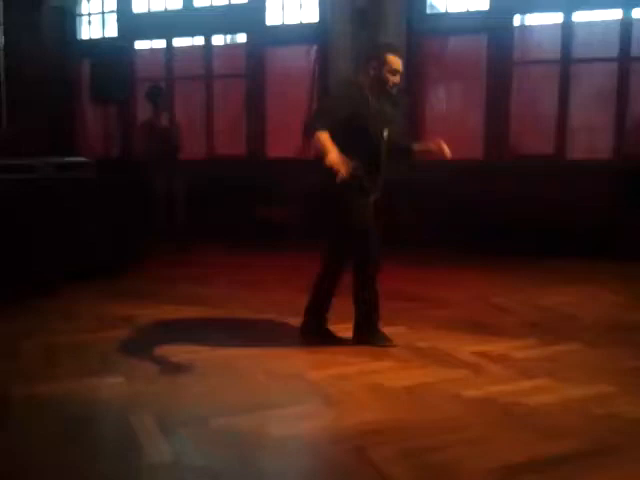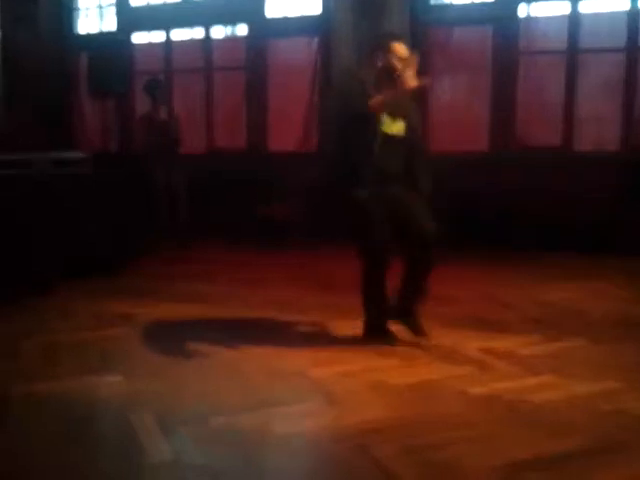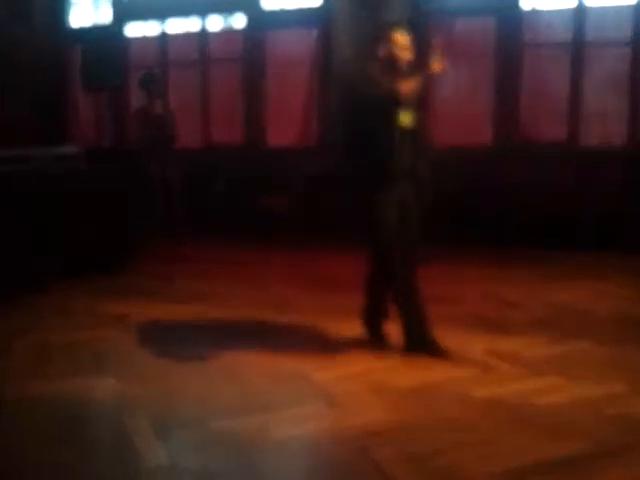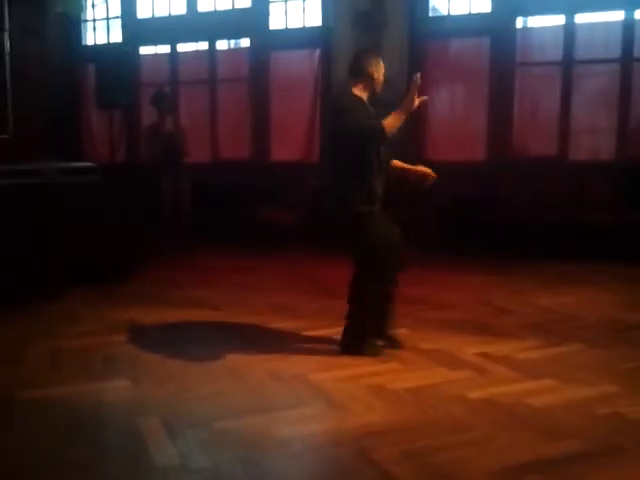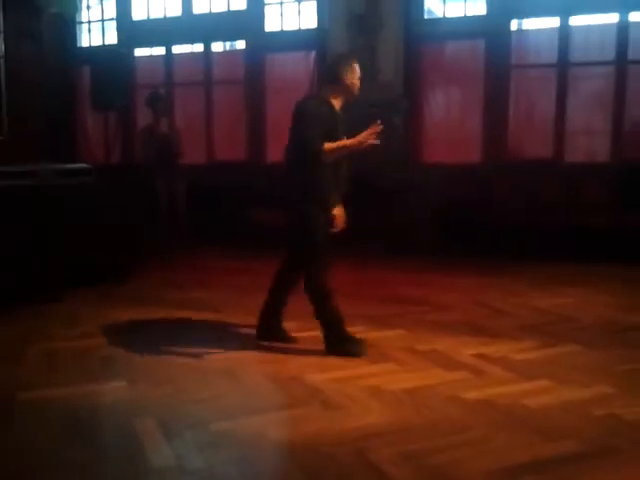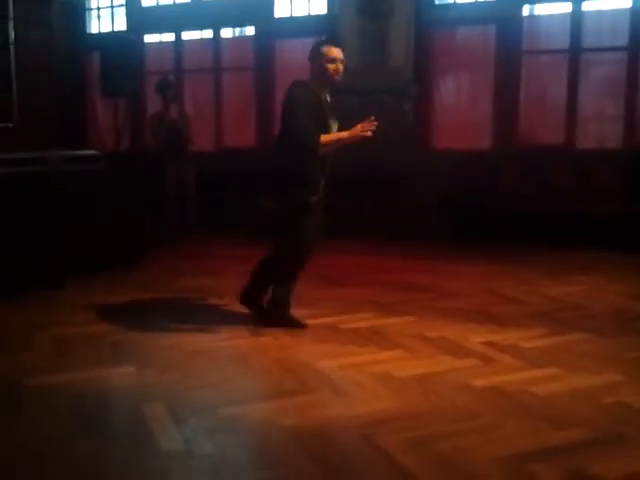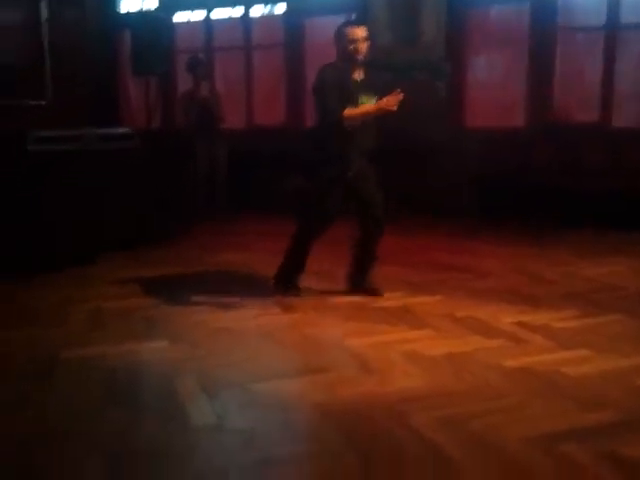
dt=0.3s
person 1, frame 1
left shoulder: (386, 106)
right shoulder: (351, 95)
left elbow: (397, 145)
right elbow: (316, 126)
left wrist: (426, 147)
right wrist: (332, 153)
left hip: (363, 192)
right hip: (351, 192)
left knee: (338, 258)
right knee: (367, 257)
left ankle: (314, 325)
right ankle: (367, 328)
person 1, frame 2
left shoulder: (406, 105)
right shoulder: (362, 94)
left elbow: (415, 155)
right elbow: (363, 112)
left wrist: (422, 194)
right wrist: (398, 93)
left hip: (399, 187)
right hip: (367, 188)
left knee: (425, 237)
right knee: (377, 255)
left ankle: (405, 307)
right ankle: (376, 324)
person 1, frame 3
left shoulder: (403, 88)
right shoulder: (370, 87)
right elbow: (393, 100)
right wrist: (423, 75)
left hip: (401, 188)
right hip: (379, 189)
left knee: (404, 259)
right knee: (390, 259)
left ankle: (416, 334)
person 1, frame 4
left shoulder: (360, 108)
right shoulder: (346, 106)
right elbow: (376, 135)
left wrist: (409, 169)
right wrist: (405, 110)
left hip: (368, 201)
right hip: (357, 202)
left knee: (391, 256)
right knee: (370, 267)
left ankle: (377, 326)
right ankle: (356, 337)
person 1, frame 5
left shoulder: (330, 112)
right shoulder: (314, 108)
right elbow: (313, 153)
left wrist: (336, 204)
right wrist: (355, 143)
left hip: (316, 201)
right hip: (306, 201)
left knee: (296, 263)
right knee: (315, 267)
left ankle: (269, 324)
right ankle: (337, 336)
person 1, frame 6
left shoulder: (324, 98)
right shoulder: (302, 95)
right elbow: (306, 143)
right wrist: (348, 135)
left hip: (311, 185)
right hip: (298, 185)
left knee: (297, 247)
right knee: (291, 247)
left ankle: (277, 308)
right ankle: (255, 295)
person 1, frame 7
left shoulder: (367, 78)
right shoulder: (330, 77)
right elbow: (332, 118)
right wrist: (374, 108)
left hip: (360, 164)
right hip: (335, 165)
left knee: (375, 219)
right knee: (314, 223)
left ankle: (359, 277)
right ankle: (287, 277)
person 2, frame 1
left shoulder: (170, 124)
right shoulder: (145, 126)
left elbow: (176, 148)
right elbow: (143, 153)
left wrist: (167, 130)
right wrist: (159, 131)
left hip: (171, 170)
right hip: (155, 172)
left knee: (175, 206)
right knee: (160, 207)
person 2, frame 2
left shoulder: (170, 117)
right shoulder: (144, 120)
left elbow: (176, 142)
right elbow: (143, 146)
left wrist: (166, 123)
right wrist: (159, 123)
left hip: (172, 164)
right hip: (155, 165)
left knee: (178, 201)
right knee: (161, 202)
right ankle: (164, 234)
person 2, frame 3
left shoulder: (165, 111)
right shoulder: (140, 114)
left elbow: (172, 136)
right elbow: (140, 141)
left wrist: (162, 117)
right wrist: (154, 118)
left hip: (167, 159)
right hip: (152, 159)
left knee: (173, 195)
right knee: (158, 197)
left ankle: (173, 227)
right ankle: (159, 226)
person 2, frame 4
left shoulder: (176, 127)
right shoulder: (151, 130)
left elbow: (182, 152)
right elbow: (151, 156)
left wrist: (173, 134)
right wrist: (164, 135)
left hip: (178, 172)
right hip: (162, 174)
left knee: (183, 209)
right knee: (168, 209)
person 2, frame 5
left shoulder: (172, 129)
right shoulder: (147, 132)
left elbow: (178, 153)
right elbow: (146, 158)
left wrist: (168, 136)
right wrist: (158, 137)
left hip: (173, 173)
right hip: (158, 175)
left knee: (178, 210)
right knee: (163, 211)
person 2, frame 6
left shoulder: (182, 115)
right shoulder: (156, 118)
left elbow: (188, 140)
right elbow: (157, 144)
left wrist: (178, 122)
right wrist: (167, 123)
left hip: (183, 159)
right hip: (167, 161)
left knee: (188, 197)
right knee: (172, 197)
right ankle: (172, 231)
person 2, frame 7
left shoulder: (213, 93)
right shoulder: (187, 96)
left elbow: (220, 118)
right elbow: (187, 122)
left wrist: (209, 99)
right wrist: (198, 101)
left hip: (215, 138)
right hip: (198, 139)
left knee: (219, 175)
right knee: (202, 176)
left ankle: (219, 208)
right ankle: (202, 210)
